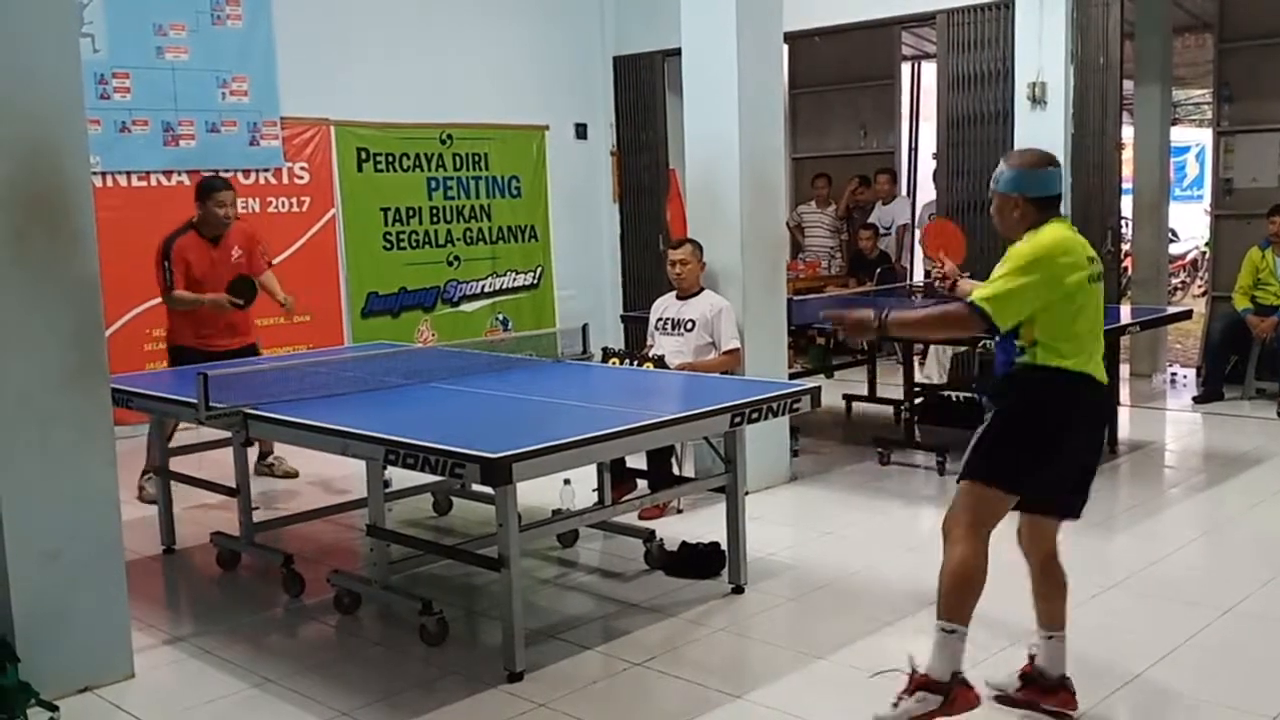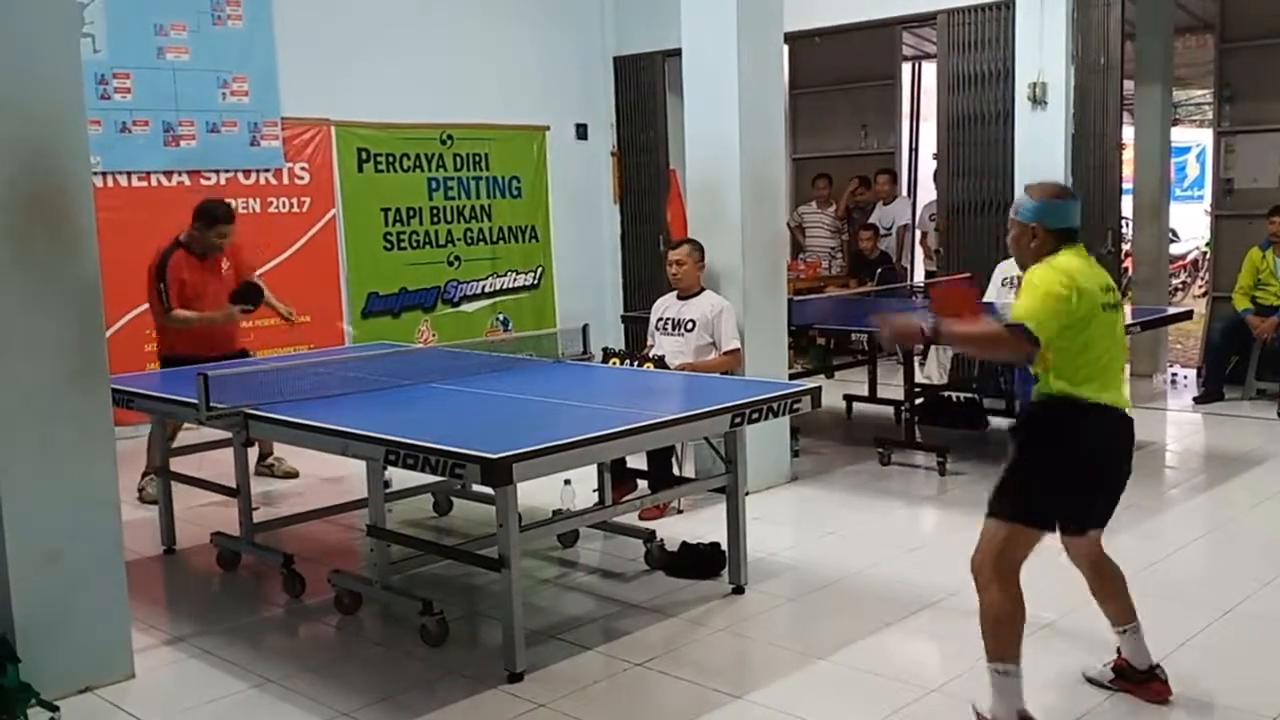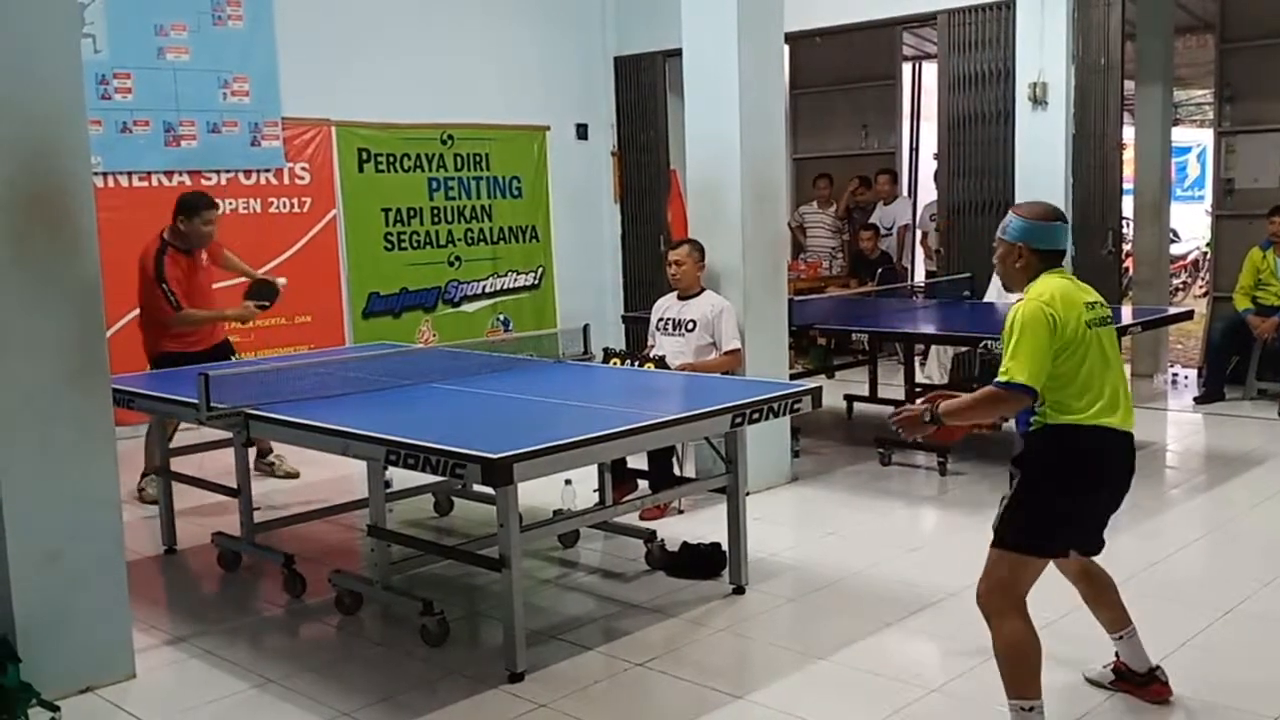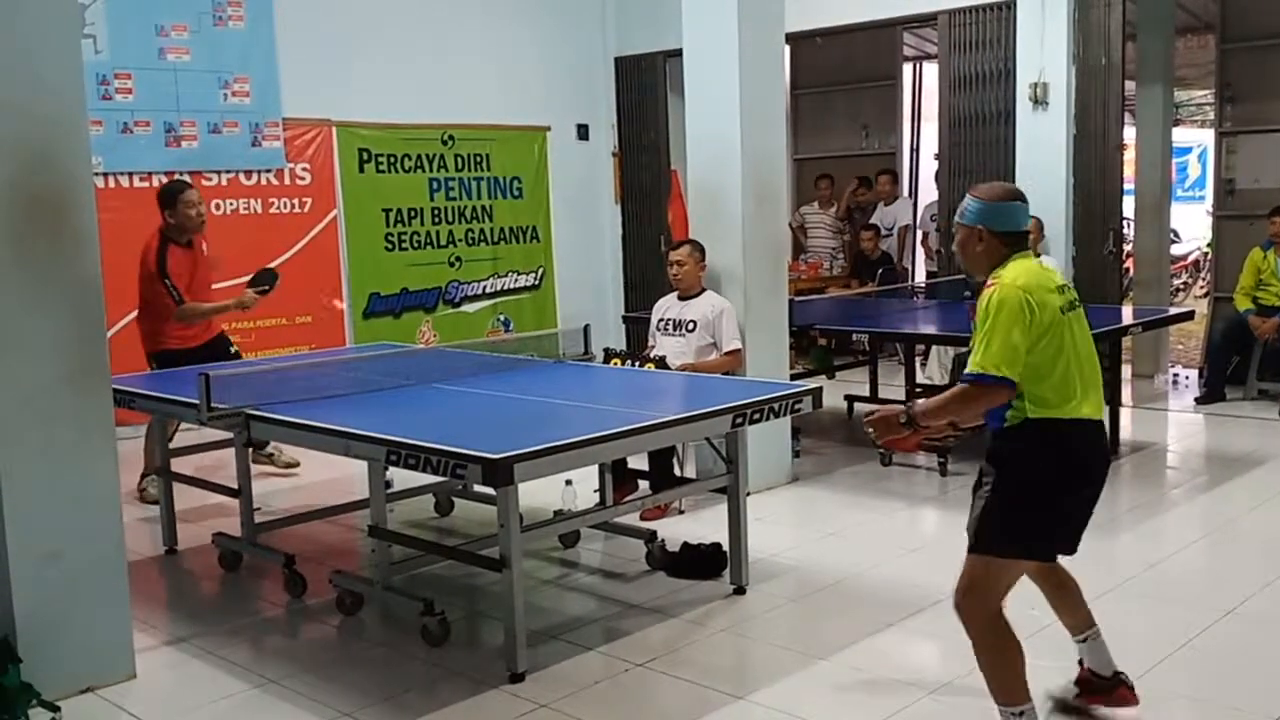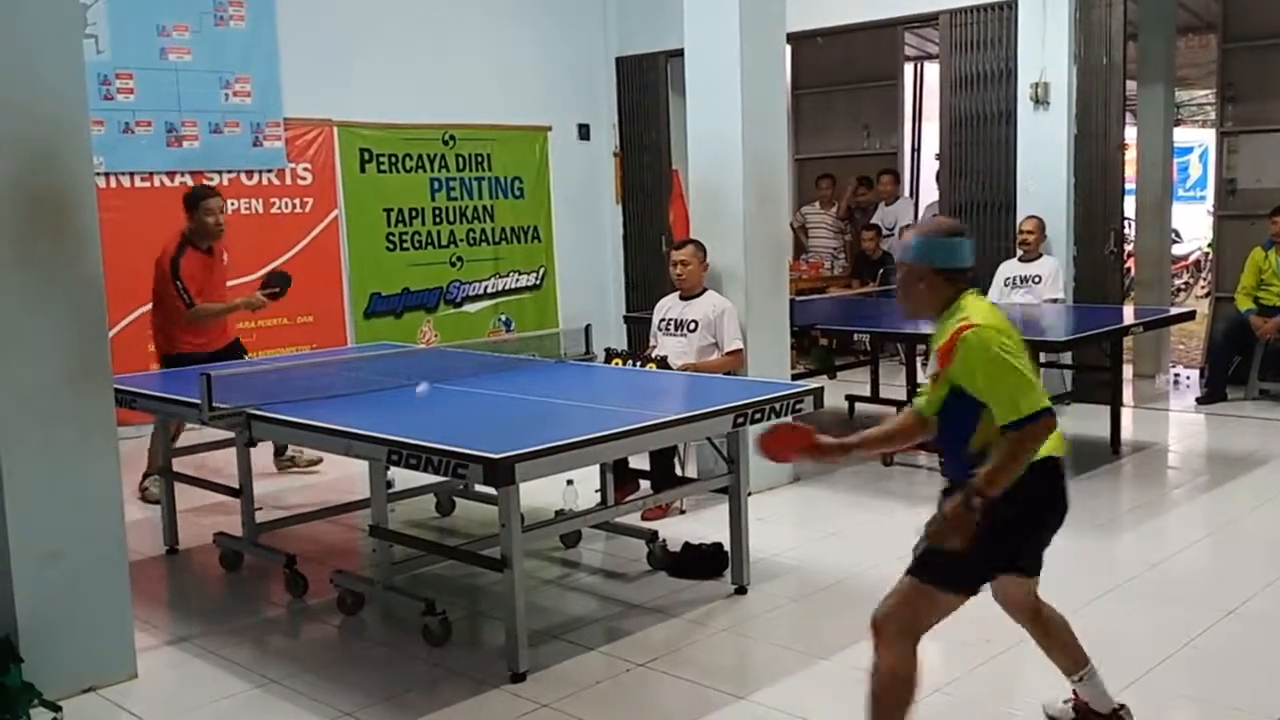
dt=0.2s
person 1, frame 1
left shoulder: (1041, 249)
right shoulder: (1070, 244)
left elbow: (972, 319)
left wrist: (881, 321)
right wrist: (959, 282)
left hip: (1044, 399)
right hip: (1083, 405)
left knee: (965, 527)
right knee: (1038, 541)
person 1, frame 2
left shoulder: (1054, 276)
right shoulder: (1091, 275)
left elbow: (1018, 341)
left wrist: (931, 331)
right wrist: (984, 328)
left hip: (1064, 428)
right hip: (1108, 429)
left knee: (993, 563)
right knee: (1084, 548)
right ankle: (1139, 665)
person 1, frame 3
left shoulder: (1037, 304)
right shoulder: (1083, 295)
left elbow: (1014, 395)
left wrist: (936, 413)
right wrist: (975, 407)
left hip: (1067, 454)
right hip: (1111, 450)
left knee: (998, 595)
right knee: (1073, 558)
right ankle: (1139, 668)
person 1, frame 4
left shoulder: (1008, 289)
right shoulder: (1045, 279)
left elbow: (990, 389)
left wrist: (910, 415)
right wrist: (952, 418)
left hip: (1041, 450)
right hip: (1081, 444)
left knee: (976, 599)
right knee: (1037, 560)
right ankle: (1103, 674)
person 1, frame 5
left shoulder: (974, 333)
right shoulder: (960, 327)
left elbow: (1035, 423)
right elbow: (924, 418)
left wrist: (974, 499)
right wrist: (842, 446)
left hip: (1007, 493)
right hip: (1031, 489)
left knee: (894, 624)
right knee: (1018, 599)
person 2, frame 1
left shoulder: (244, 234)
right shoulder: (175, 244)
left elbow: (261, 270)
right elbow: (171, 297)
left wrist: (278, 295)
right wrist: (207, 301)
left hip: (238, 336)
right hip: (190, 340)
left ankle: (266, 457)
right ankle: (150, 474)
person 2, frame 2
left shoulder: (228, 248)
right shoulder: (168, 262)
left elbow: (249, 277)
right elbow: (167, 317)
left wrist: (276, 306)
right wrist: (217, 317)
left hip: (227, 344)
right hip: (182, 350)
left ankle: (266, 458)
right ankle: (151, 475)
person 2, frame 3
left shoulder: (201, 242)
right shoulder: (158, 262)
left elbow: (220, 256)
right elbow: (178, 316)
left wrist: (258, 278)
right wrist: (231, 314)
left hip: (209, 337)
right hip: (170, 346)
left ankle: (265, 456)
right ankle: (150, 476)
person 2, frame 4
left shoulder: (193, 233)
right shoulder: (160, 257)
right elbow: (182, 312)
right wrist: (234, 304)
left hip: (206, 332)
right hip: (169, 343)
left ankle: (262, 447)
right ankle: (150, 476)
person 2, frame 5
left shoulder: (215, 242)
right shoulder: (176, 260)
right elbow: (192, 314)
right wrist: (242, 304)
left hip: (220, 338)
right hip: (182, 347)
left ankle: (282, 453)
right ankle: (152, 475)
person 3, frame 1
left shoulder: (716, 306)
right shoulder: (660, 304)
left elbow: (733, 359)
left wrist: (694, 367)
left ankle: (661, 491)
right ankle: (620, 478)
person 3, frame 2
left shoulder: (716, 306)
right shoulder: (661, 304)
left elbow: (734, 359)
left wrist: (694, 367)
left ankle: (662, 491)
right ankle: (620, 478)
person 3, frame 3
left shoulder: (717, 306)
right shoulder: (661, 304)
left elbow: (734, 360)
left wrist: (695, 367)
left ankle: (662, 491)
right ankle: (621, 479)
person 3, frame 4
left shoulder: (717, 307)
right shoulder: (662, 305)
left elbow: (735, 360)
left wrist: (695, 367)
left ankle: (663, 492)
right ankle: (621, 479)
person 3, frame 5
left shoulder: (719, 306)
right shoulder: (663, 305)
left elbow: (736, 360)
left wrist: (696, 367)
left ankle: (664, 492)
right ankle: (622, 479)
person 4, frame 1
right shoulder: (1256, 252)
right elbow: (1240, 292)
right wrist: (1249, 317)
right hip: (1258, 308)
right knee: (1218, 328)
right ankle: (1213, 388)
person 4, frame 2
right shoulder: (1257, 253)
right elbow: (1241, 293)
right wrist: (1250, 317)
right hip: (1258, 309)
right knee: (1219, 329)
right ankle: (1213, 388)
person 4, frame 3
right shoulder: (1257, 253)
right elbow: (1241, 293)
right wrist: (1251, 317)
right hip: (1259, 309)
right knee: (1219, 329)
right ankle: (1214, 388)
person 4, frame 4
right shoulder: (1258, 253)
right elbow: (1242, 293)
right wrist: (1251, 317)
right hip: (1260, 310)
right knee: (1220, 330)
right ankle: (1214, 388)
person 4, frame 5
right shoulder: (1260, 253)
right elbow: (1243, 293)
right wrist: (1252, 317)
right hip: (1262, 310)
right knee: (1221, 332)
right ankle: (1216, 388)
